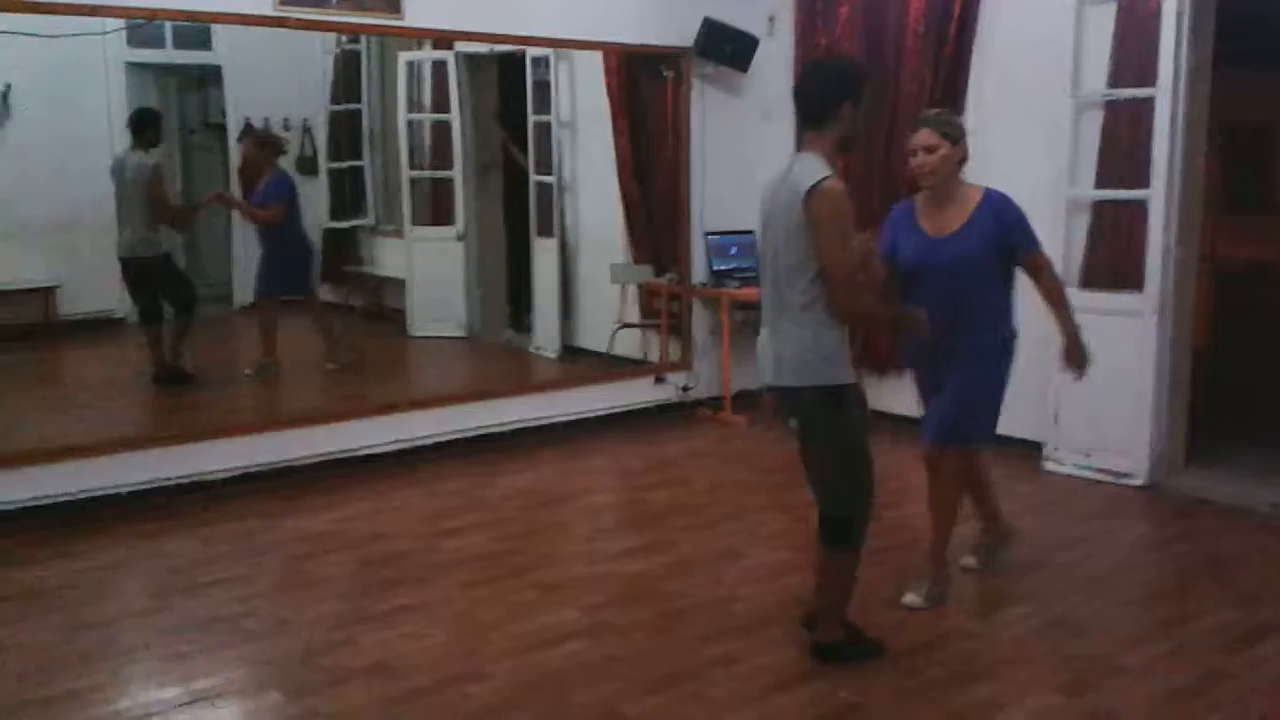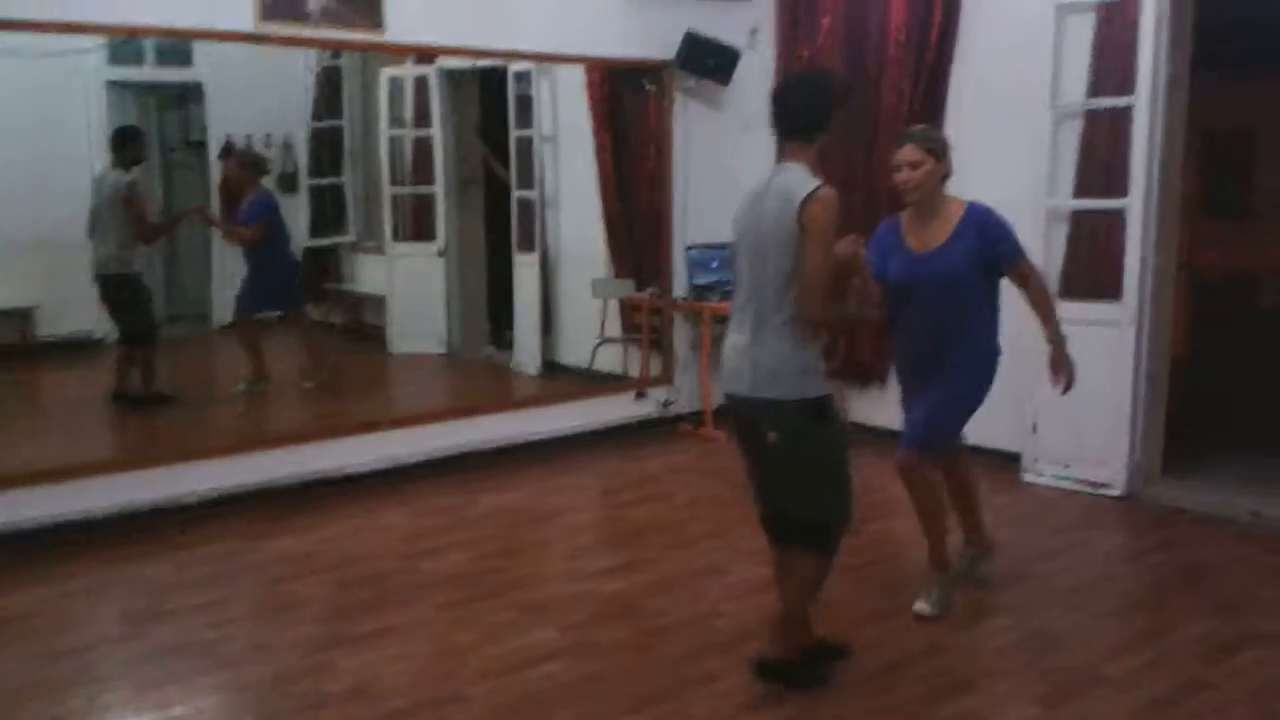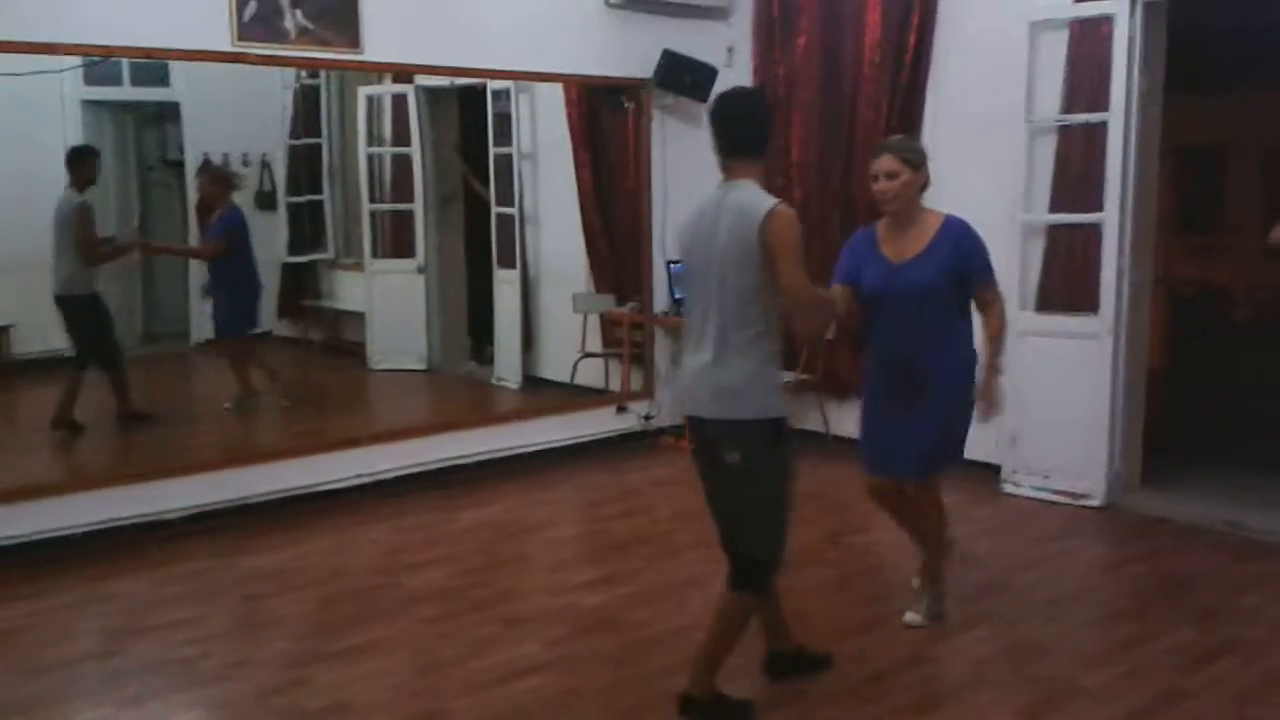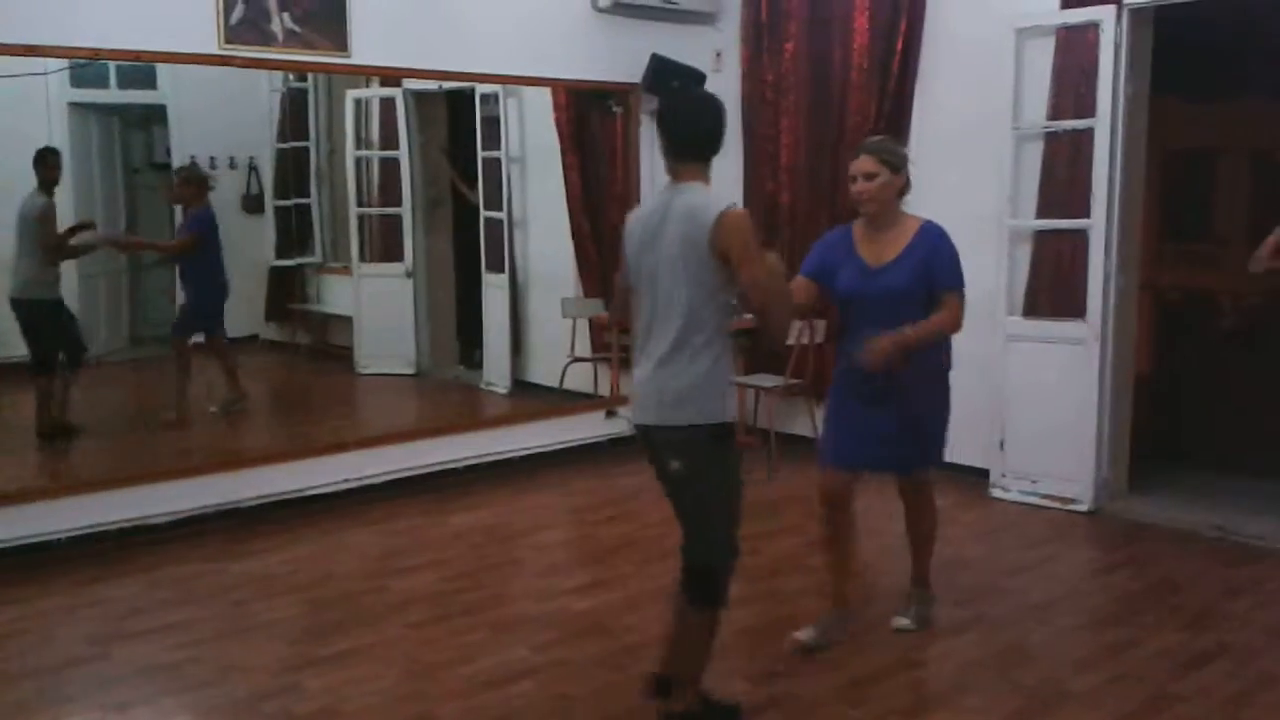
dt=0.2s
person 1, frame 1
left shoulder: (785, 181)
right shoulder: (827, 190)
right elbow: (846, 303)
left wrist: (859, 262)
right wrist: (903, 314)
left hip: (792, 366)
right hip: (817, 372)
left knee: (841, 492)
right knee: (848, 500)
left ankle: (827, 610)
right ankle: (830, 629)
person 1, frame 2
left shoulder: (756, 196)
right shoulder: (817, 198)
right elbow: (812, 312)
left wrist: (833, 260)
left hip: (743, 380)
right hip: (790, 385)
left knee: (783, 514)
right knee: (826, 513)
left ankle: (796, 635)
right ankle: (785, 647)
person 1, frame 3
left shoulder: (695, 217)
right shoulder: (774, 217)
right elbow: (807, 325)
right wrist: (825, 303)
left hip: (699, 401)
right hip: (748, 405)
left knee: (743, 539)
right knee: (756, 551)
left ankle: (782, 646)
person 1, frame 4
left shoulder: (638, 220)
right shoulder: (726, 220)
right elbow: (776, 324)
right wrist: (774, 274)
left hip: (650, 406)
right hip: (698, 411)
left knee: (704, 543)
right knee: (711, 555)
person 2, frame 1
left shoulder: (995, 210)
right shoulder: (902, 217)
left elbow: (1042, 273)
left wrist: (1071, 334)
left hip: (979, 352)
right hip: (926, 351)
left knee: (939, 453)
right knee: (958, 447)
left ankle: (936, 570)
right ankle: (994, 528)
person 2, frame 2
left shoulder: (979, 223)
right shoulder: (888, 234)
left elbow: (1029, 282)
left wrist: (1056, 343)
left hip: (964, 365)
right hip: (915, 366)
left knee: (912, 462)
right knee: (945, 454)
left ankle: (942, 573)
right ankle: (977, 542)
person 2, frame 3
left shoulder: (955, 236)
right shoulder: (862, 243)
left elbow: (991, 306)
right elbow: (839, 307)
left wrist: (990, 370)
left hip: (943, 382)
right hip: (885, 382)
left knee: (920, 482)
right knee: (881, 485)
left ankle: (933, 582)
right ankle: (935, 545)
person 2, frame 4
left shoulder: (930, 241)
right shoulder: (836, 243)
left elbow: (952, 316)
right elbow: (795, 297)
left wrist: (897, 339)
left hip: (914, 387)
right hip: (853, 387)
left knee: (913, 488)
right knee: (833, 493)
left ankle: (920, 588)
right ankle: (837, 611)
person 3, frame 1
left shoulder: (118, 164)
right shoulder: (151, 165)
right elbow: (166, 213)
left wrist: (174, 218)
right wrist: (201, 204)
left hip: (126, 252)
right hip: (150, 251)
left knee: (149, 312)
right knee: (186, 302)
left ankle: (160, 365)
right ankle: (171, 362)
person 3, frame 2
left shoulder: (100, 181)
right shoulder: (128, 184)
right elbow: (147, 232)
right wrist: (181, 216)
left hip: (102, 268)
right hip: (121, 269)
left knee: (130, 331)
right knee: (143, 330)
left ankle: (121, 386)
right ankle: (147, 389)
person 3, frame 3
left shoulder: (64, 201)
right shoulder: (81, 205)
right elbow: (92, 256)
left wrist: (102, 241)
right wrist: (130, 246)
left hip: (65, 291)
right hip: (80, 291)
left knee: (86, 353)
right knee: (108, 351)
left ankle: (64, 412)
right ankle: (126, 408)
person 3, frame 4
left shoulder: (32, 202)
right shoulder: (44, 205)
right elbow: (57, 251)
left wrist: (74, 229)
right wrist: (95, 244)
left hip: (24, 295)
right hip: (40, 295)
left knee: (44, 360)
right knee: (74, 350)
left ankle: (48, 420)
right ankle: (57, 418)
person 4, frame 1
left shoulder: (280, 181)
right shoulder: (264, 179)
left elbow: (272, 217)
left wrist: (238, 204)
left hip: (292, 251)
right hip: (275, 251)
right knee: (265, 302)
right ankle: (268, 358)
person 4, frame 2
left shoulder: (262, 200)
right shoulder: (247, 199)
left elbow: (249, 237)
left wrist: (217, 223)
left hip: (280, 270)
right hip: (260, 270)
left knee: (297, 319)
right knee: (243, 319)
left ankle: (316, 366)
right ankle: (258, 374)
person 4, frame 3
left shoulder: (231, 216)
right shoulder: (218, 215)
left elbow: (210, 252)
left wrist: (168, 250)
right wrist: (212, 283)
left hip: (241, 289)
right hip: (226, 289)
left knee: (234, 343)
right knee: (225, 343)
right ankle: (247, 391)
person 4, frame 4
left shoulder: (201, 216)
right shoulder: (194, 215)
left elbow: (176, 247)
right elbow: (184, 252)
left wrist: (136, 243)
left hip: (205, 290)
right hip: (202, 290)
left knee: (178, 340)
right knee: (216, 342)
left ankle: (181, 404)
right ankle: (236, 392)
